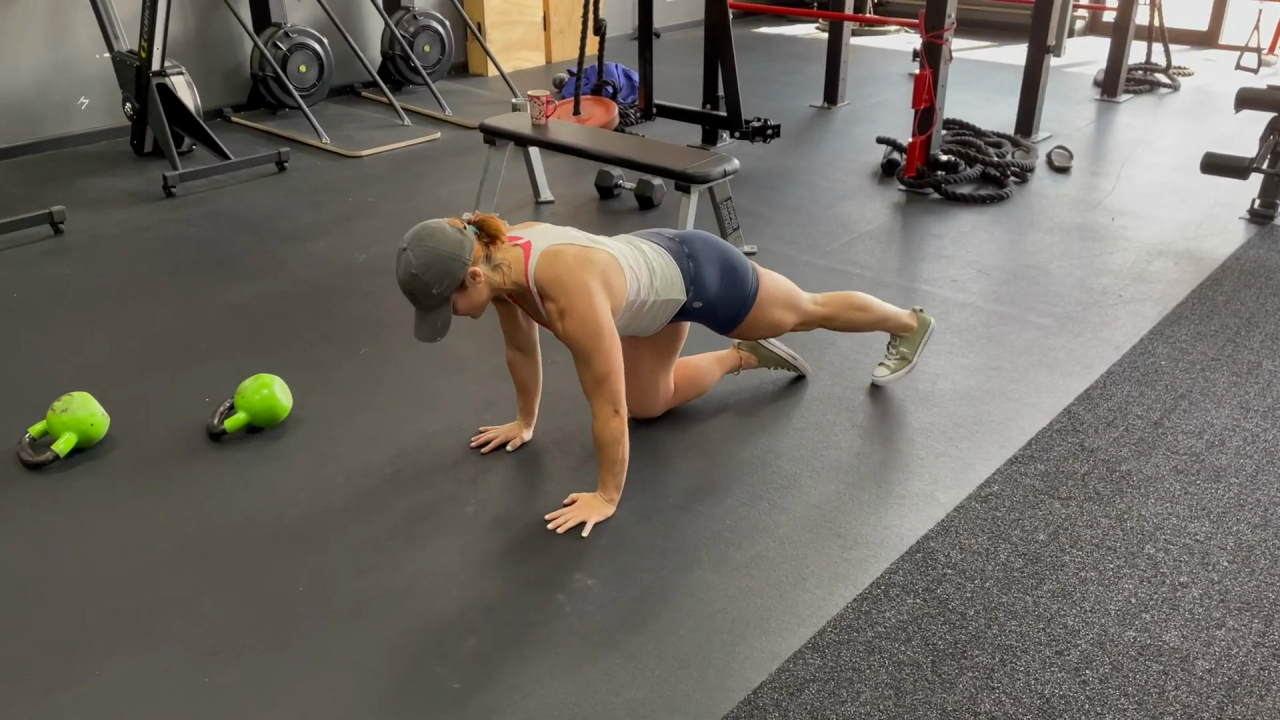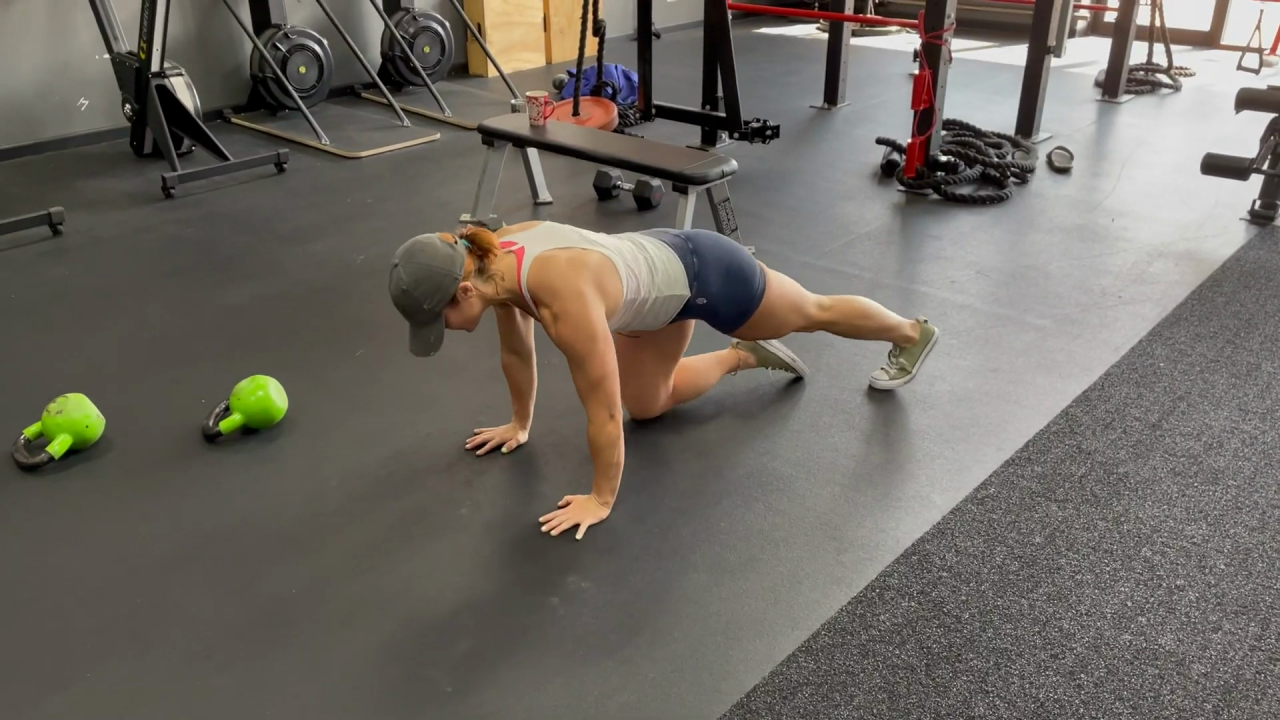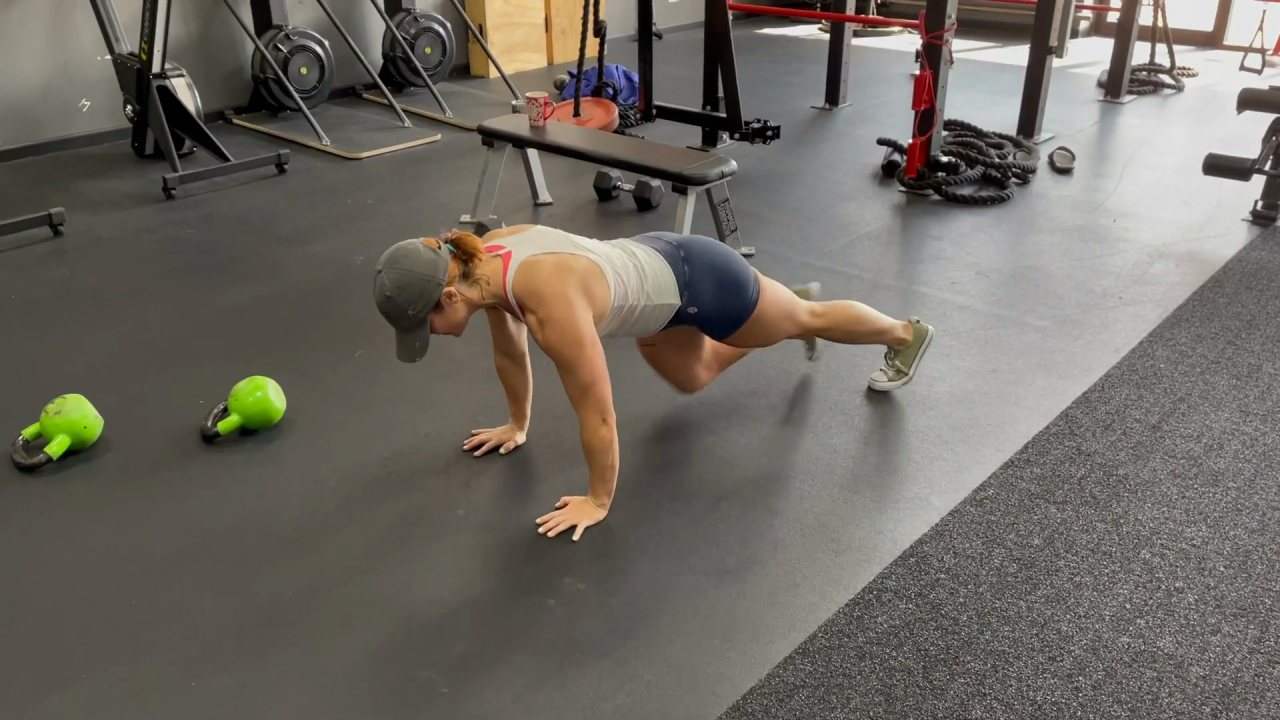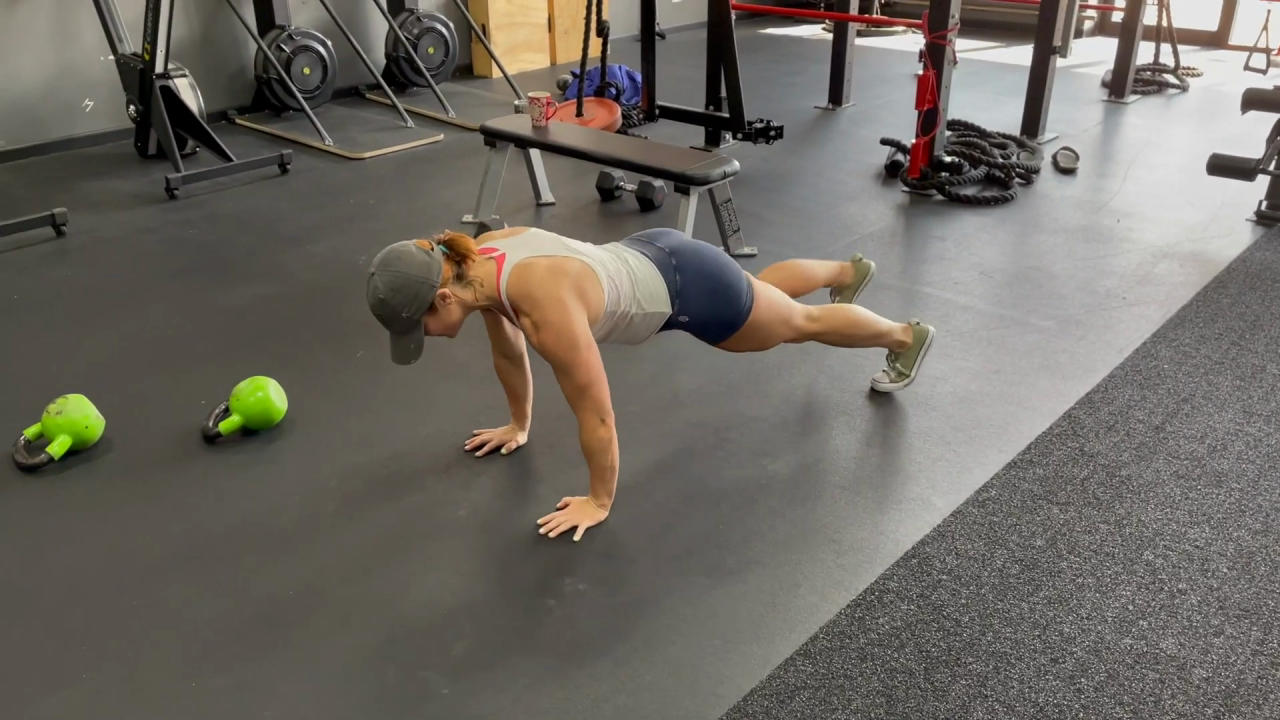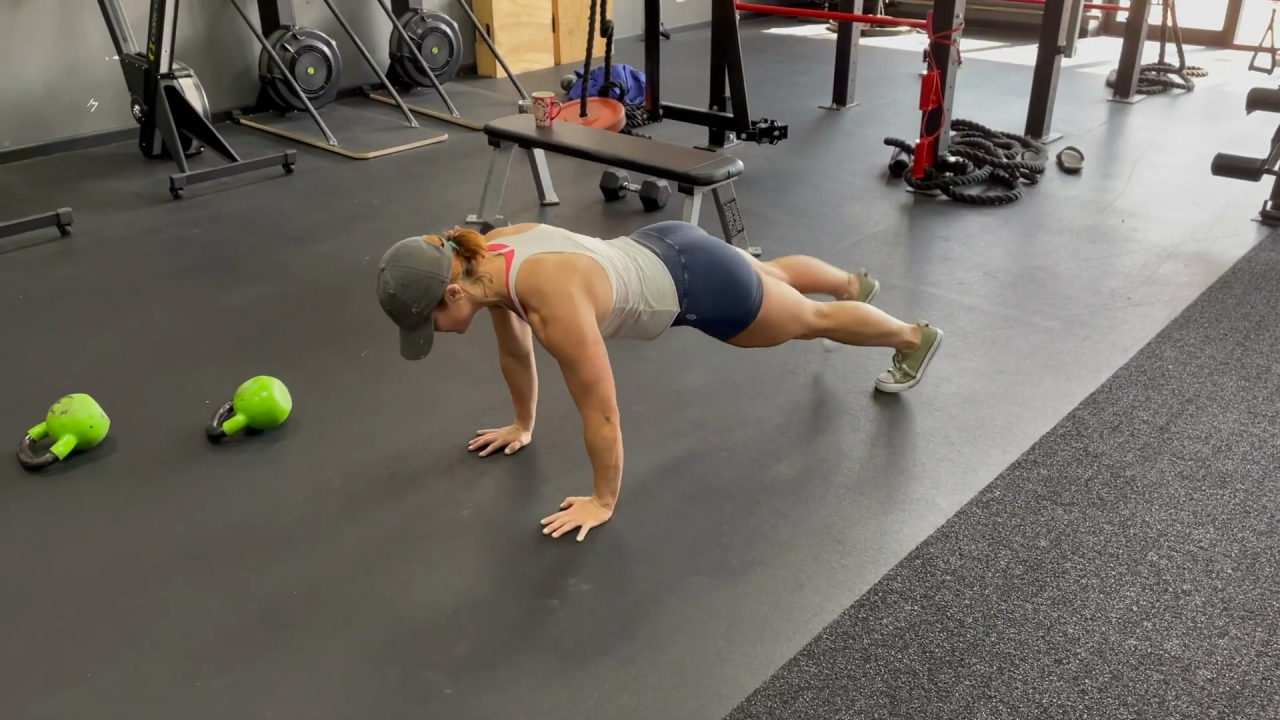
dt=0.2s
person 1, frame 1
left shoulder: (569, 294)
right shoulder: (497, 257)
left elbow: (608, 407)
right elbow: (521, 347)
left wrist: (607, 497)
right wrist: (524, 422)
left hip: (698, 276)
right hip: (651, 263)
left knee: (806, 311)
right knee: (649, 405)
left ankle: (909, 323)
right ankle: (746, 356)
person 1, frame 2
left shoulder: (562, 297)
right shoulder: (493, 261)
left elbow: (603, 410)
right elbow: (516, 348)
left wrist: (602, 499)
right wrist: (520, 423)
left hip: (703, 274)
right hip: (657, 262)
left knee: (812, 313)
right knee: (647, 405)
left ankle: (912, 333)
right ankle: (743, 356)
person 1, frame 3
left shoulder: (548, 303)
right shoulder: (484, 263)
left elbow: (597, 414)
right elbow: (509, 352)
left wrist: (598, 500)
right wrist: (518, 424)
left hip: (696, 281)
right hip: (652, 262)
left knee: (804, 322)
right knee: (690, 377)
left ankle: (906, 334)
right ankle: (774, 317)
person 1, frame 4
left shoulder: (543, 306)
right shoulder: (479, 263)
left elbow: (596, 416)
right elbow: (507, 353)
left wrist: (599, 501)
right wrist: (519, 425)
left hip: (688, 287)
right hip: (649, 256)
left knee: (800, 325)
right knee: (766, 287)
left ankle: (906, 336)
right ankle: (847, 272)
person 1, frame 5
left shoulder: (552, 301)
right shoulder: (488, 259)
left elbow: (601, 414)
right elbow: (514, 351)
left wrist: (602, 501)
right wrist: (522, 425)
left hip: (697, 284)
right hip: (659, 248)
left knee: (812, 319)
right knee: (774, 275)
left ankle: (914, 338)
right ankle: (852, 285)
